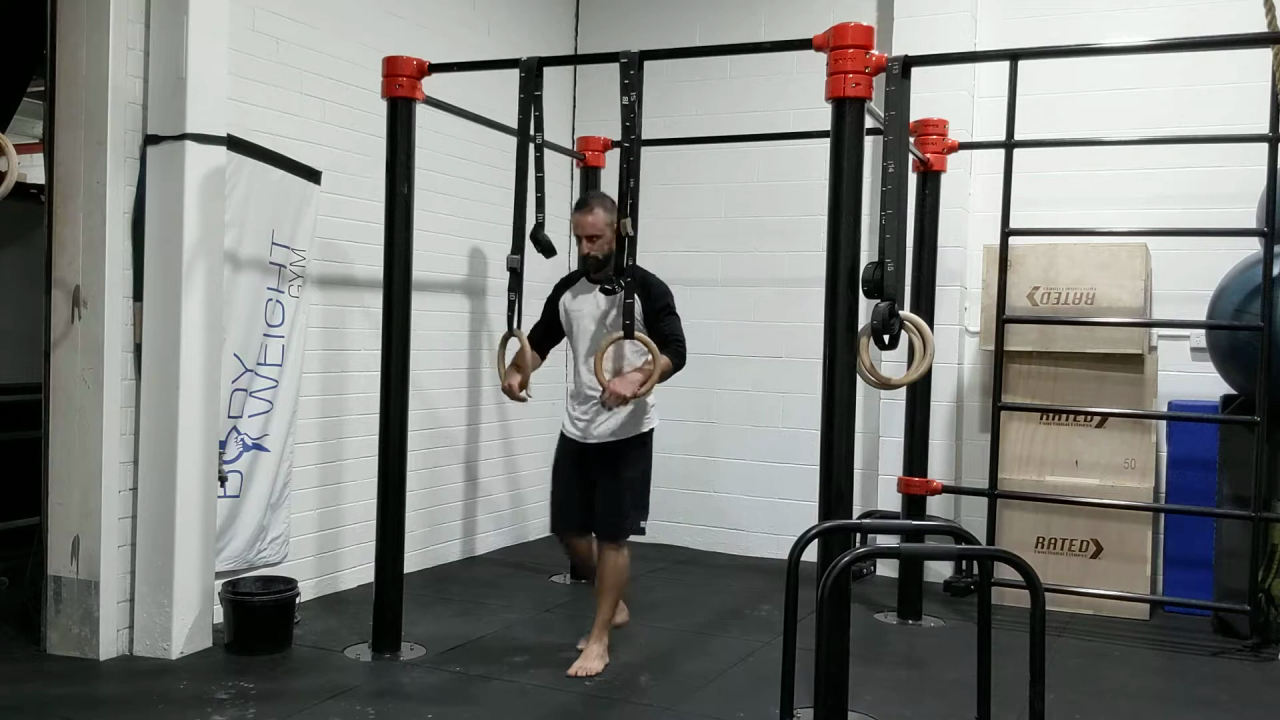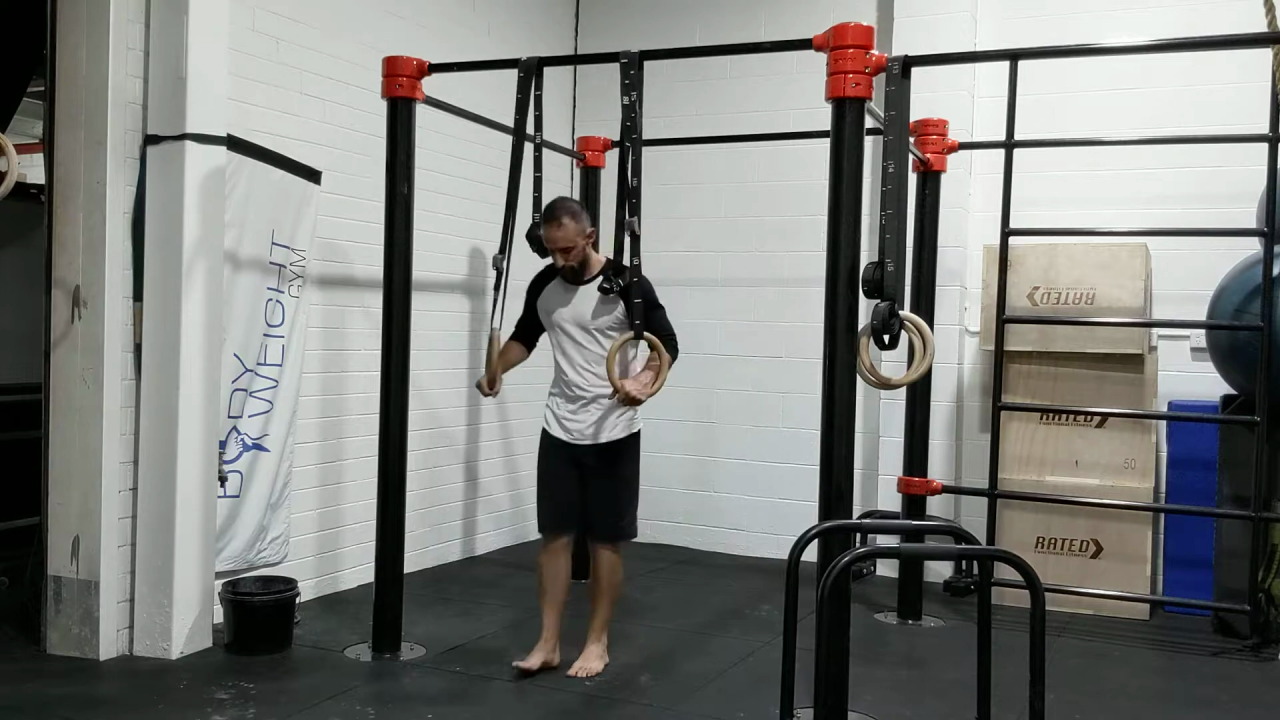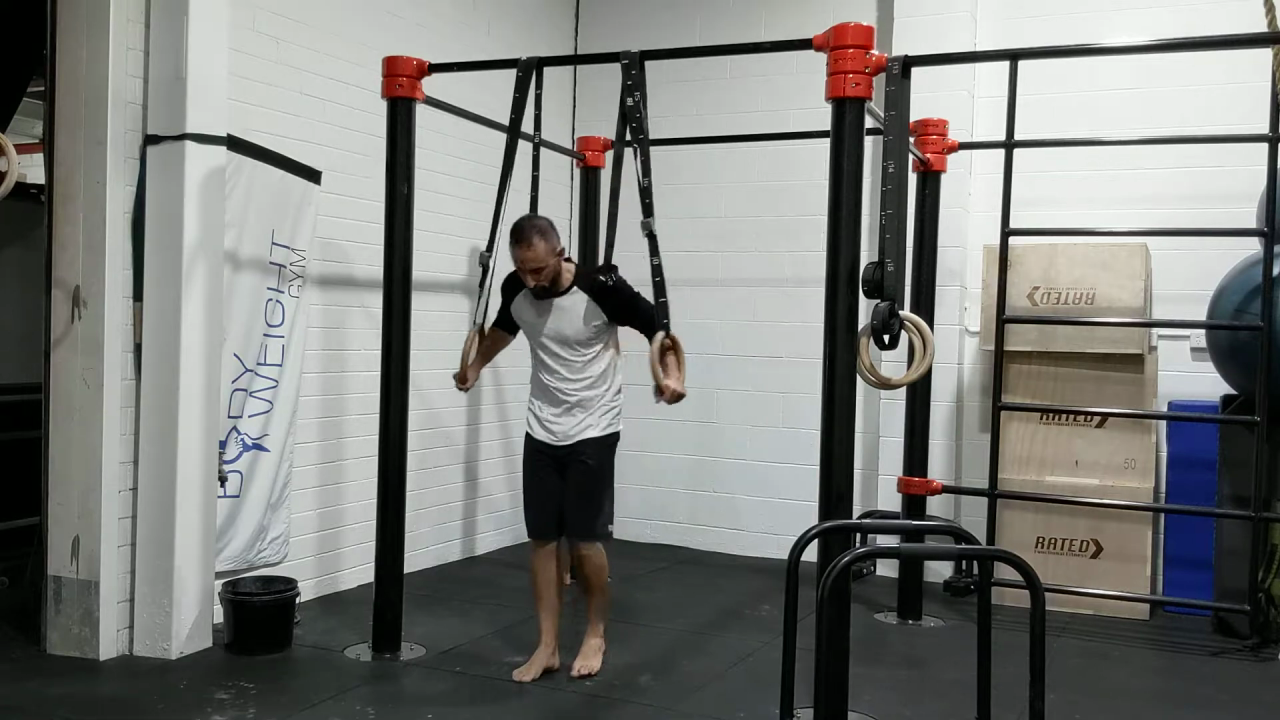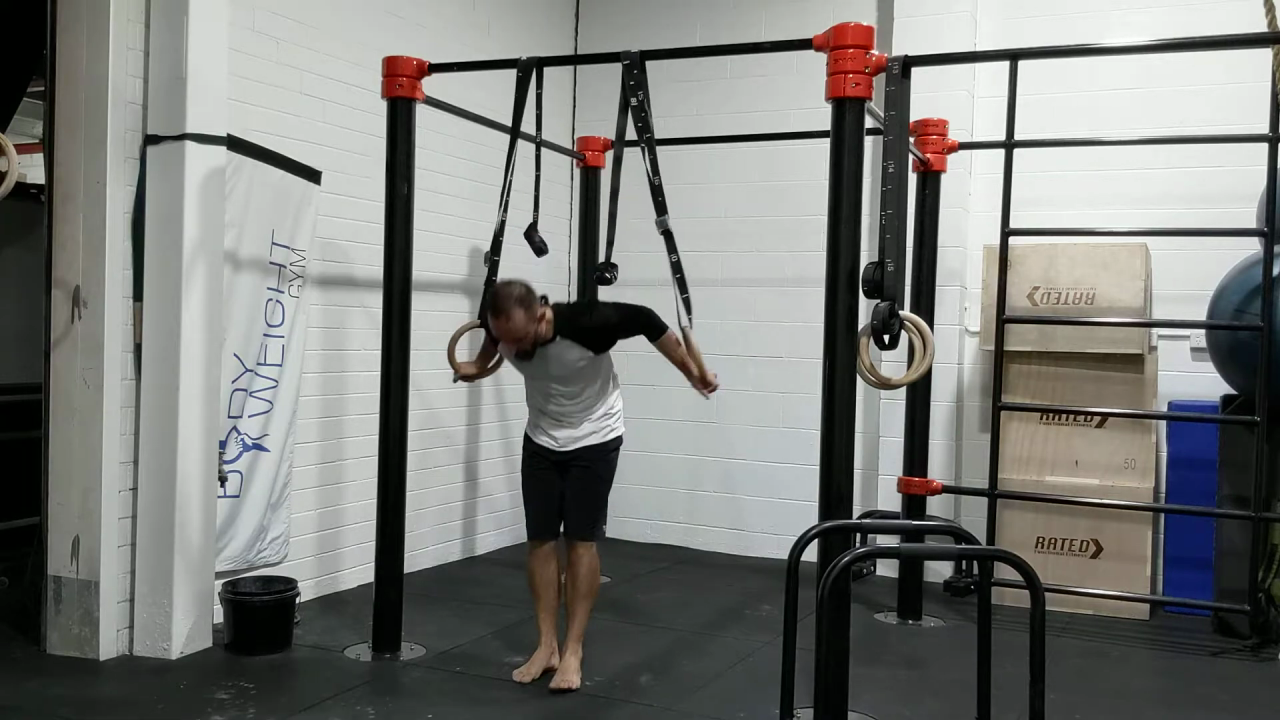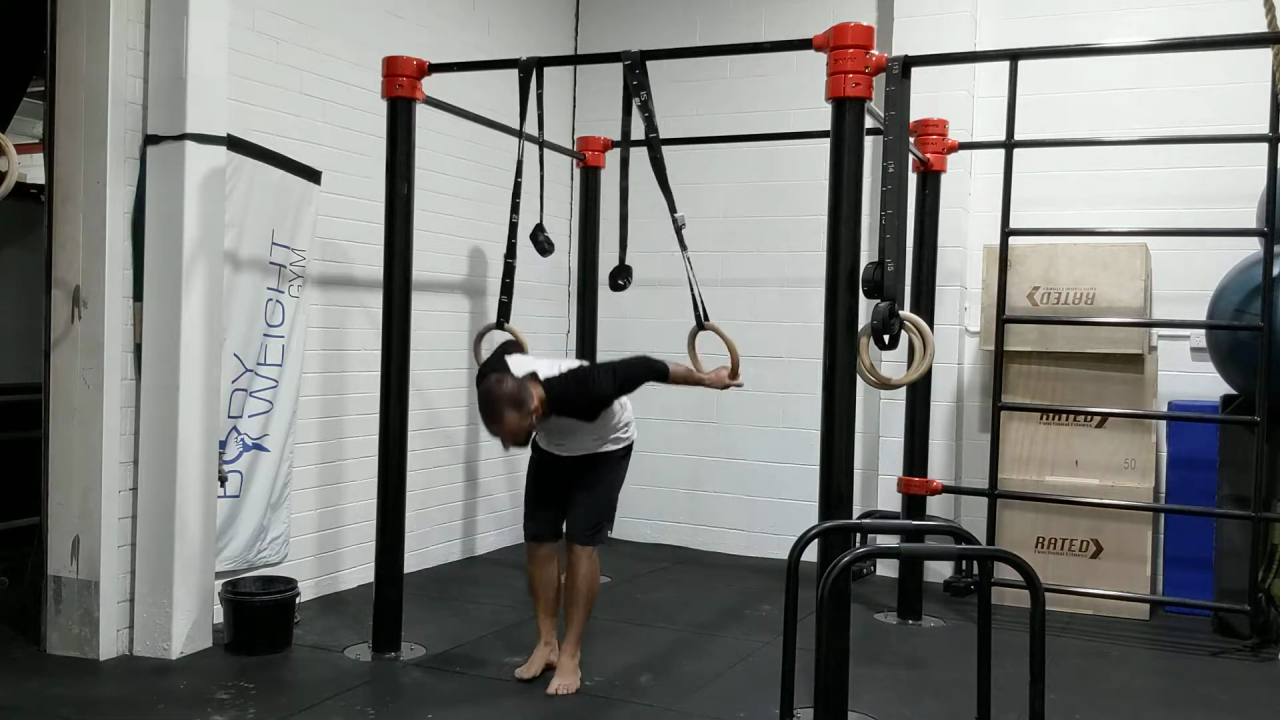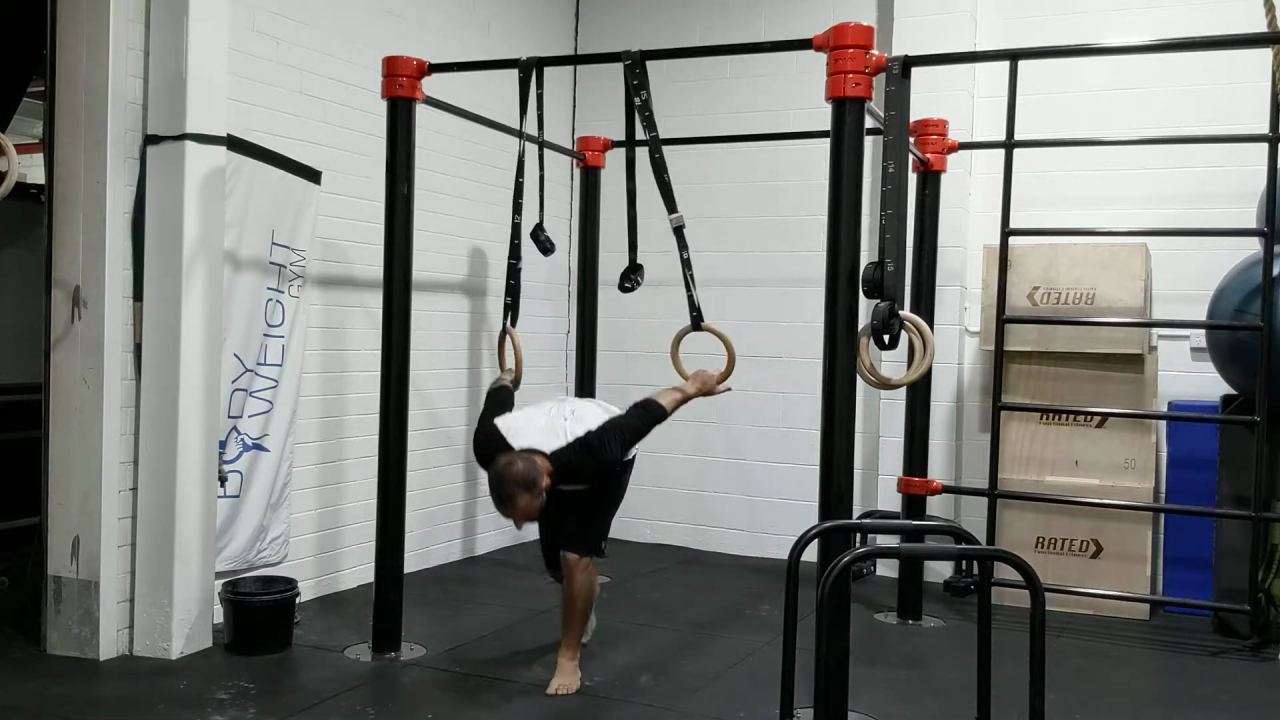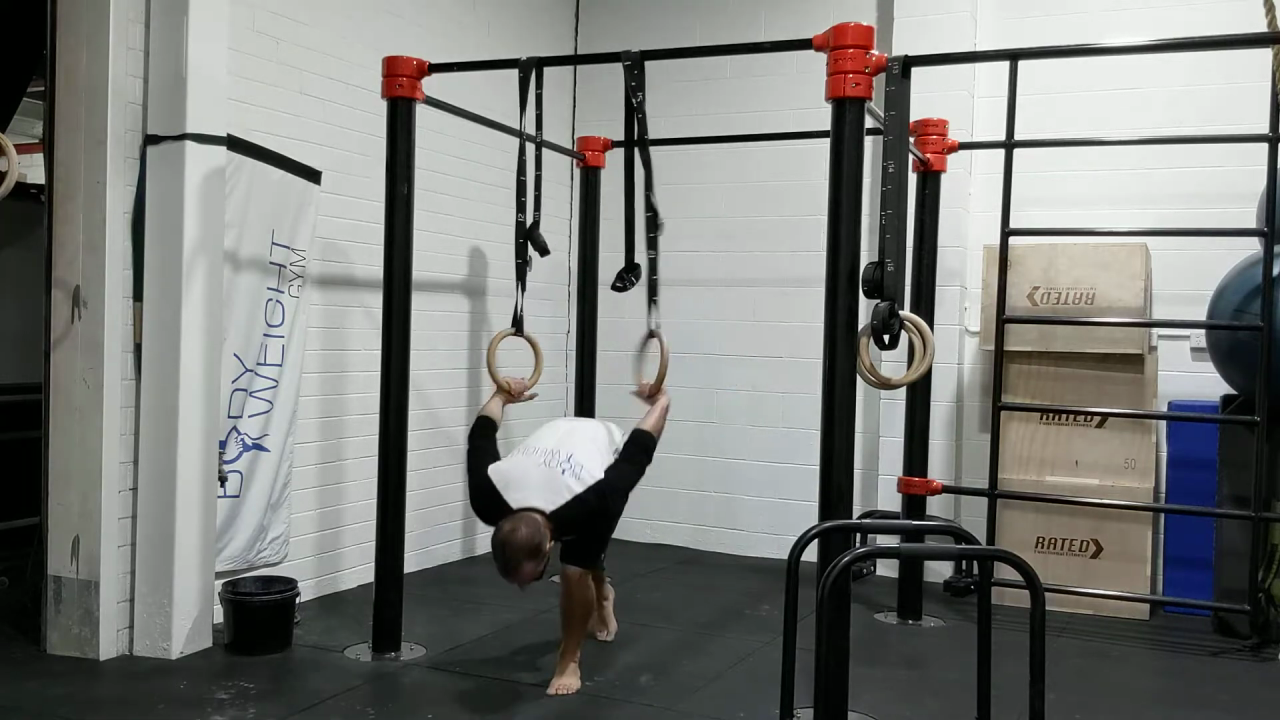
dt=0.3s
person 1, frame 1
left shoulder: (646, 289)
right shoulder: (567, 290)
left elbow: (674, 351)
right elbow: (540, 340)
left wrist: (638, 376)
right wrist: (518, 370)
left hip: (625, 432)
right hip: (576, 430)
left knee: (613, 536)
right knee: (568, 528)
left ankle: (598, 640)
right ankle: (613, 606)
person 1, frame 2
left shoulder: (627, 286)
right shoulder: (543, 286)
left elbow: (666, 343)
right elbow: (525, 336)
left wrist: (644, 378)
right wrist: (495, 370)
left hip: (612, 433)
right hip: (559, 430)
left knee: (606, 539)
right knee: (554, 534)
left ankle: (597, 641)
right ankle: (548, 641)
person 1, frame 3
left shoulder: (602, 289)
right shoulder: (515, 290)
left elbow: (653, 325)
left wrist: (670, 376)
right wrist: (476, 365)
left hip: (594, 432)
right hip: (541, 433)
left knee: (585, 538)
right knee: (542, 538)
left ankle: (594, 636)
right ankle: (547, 646)
person 1, frame 4
left shoulder: (587, 323)
right shoulder: (506, 326)
left elbow: (649, 323)
left wrist: (694, 376)
right wrist: (478, 365)
left hip: (594, 437)
right hip: (541, 438)
left knee: (581, 539)
right knee: (540, 538)
left ankle: (573, 652)
right ankle: (546, 645)
person 1, frame 5
left shoulder: (583, 392)
right shoulder: (492, 381)
left elbow: (645, 368)
right elbow: (511, 348)
left wrist: (707, 379)
right wrist: (512, 349)
left hip: (603, 448)
right hip: (551, 448)
left knee: (581, 543)
right knee: (537, 540)
left ankle: (569, 656)
right ankle: (546, 645)
person 1, frame 6
left shoulder: (595, 455)
right shoulder: (489, 447)
left elbow: (643, 414)
right elbow: (500, 390)
left wrist: (692, 389)
right wrist: (505, 380)
left hip: (607, 460)
right hip: (557, 466)
left knee: (576, 555)
right knee: (555, 561)
left ankle: (569, 658)
right ankle: (584, 603)
person 1, frame 7
left shoulder: (586, 508)
right shoulder: (489, 503)
left elbow: (637, 454)
right elbow: (481, 436)
left wrist: (660, 403)
right wrist: (500, 396)
left hip: (607, 447)
left knee: (576, 567)
right knee: (586, 554)
left ankle: (569, 660)
right ankle: (600, 596)
